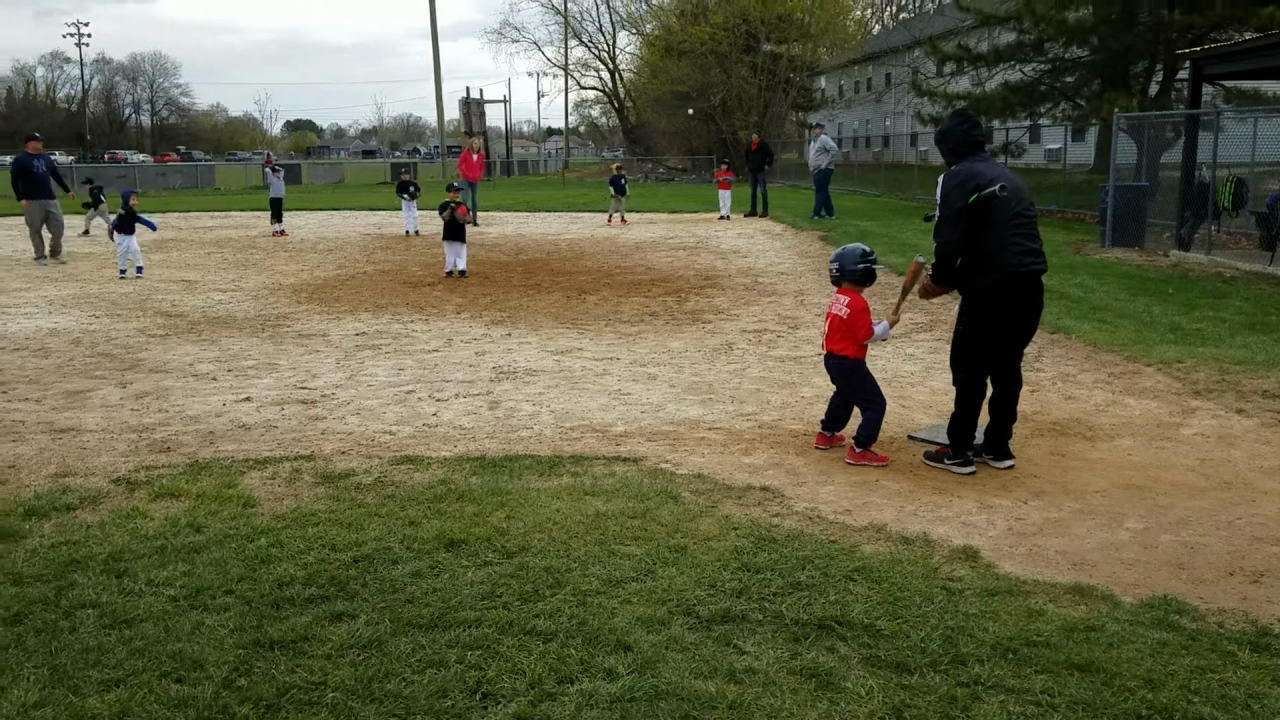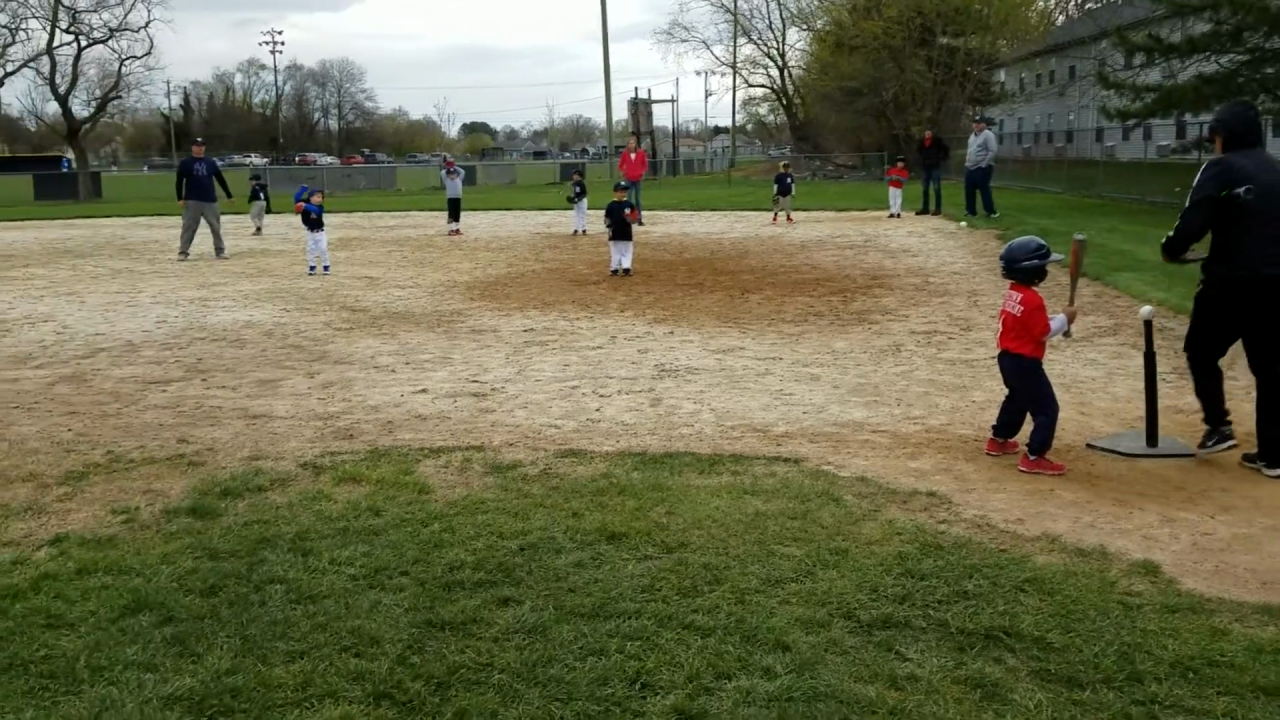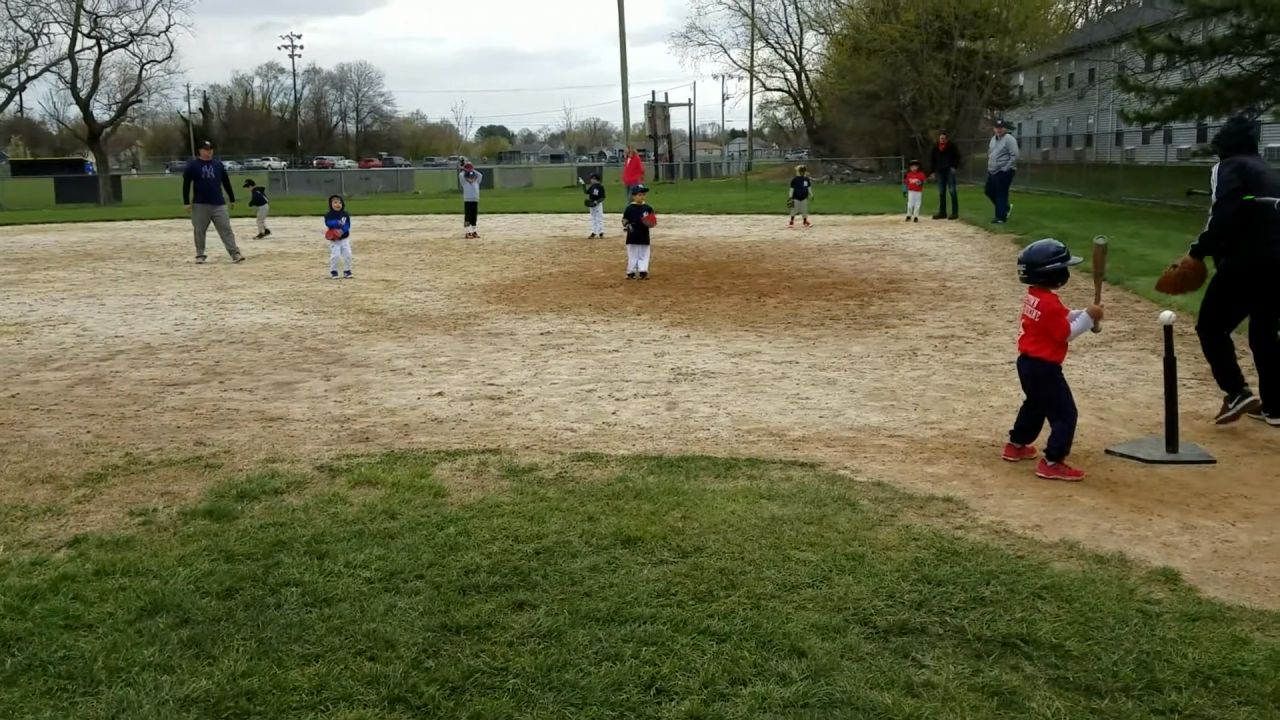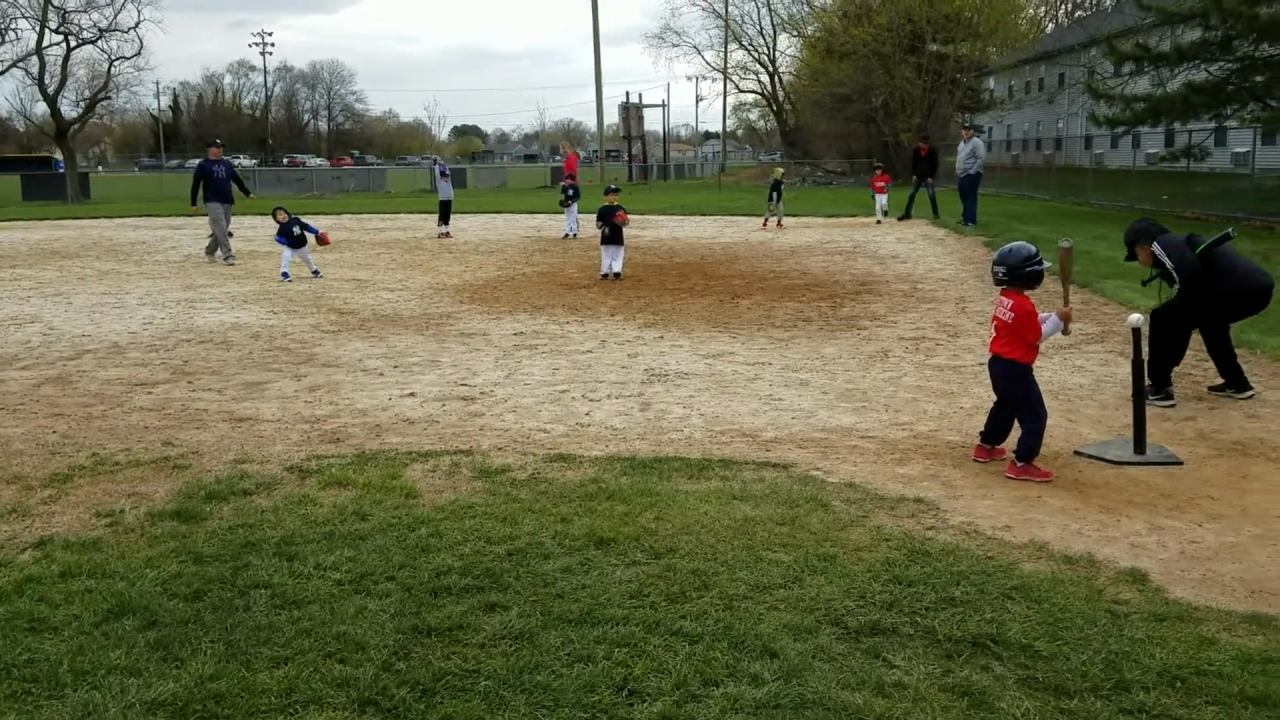
dt=1s
person 1, frame 1
left shoulder: (957, 177)
right shoulder: (1006, 176)
left elbow: (950, 239)
left wrist: (940, 278)
right wrist: (952, 278)
left hip: (992, 288)
right hip: (1029, 285)
left knee: (970, 368)
right knee: (1006, 367)
left ankle: (959, 452)
right ankle: (997, 447)
person 1, frame 2
left shoulder: (1222, 168)
left elbow: (1194, 221)
left wrist: (1173, 247)
left hip: (1231, 281)
left knee: (1201, 351)
left ankle: (1217, 427)
person 1, frame 3
left shoulder: (1228, 166)
left elbow: (1224, 214)
left wrist: (1198, 251)
left hip: (1247, 262)
left knee: (1211, 327)
left ankle: (1238, 392)
person 1, frame 4
left shoulder: (1161, 245)
left elbow: (1188, 276)
left wrist: (1176, 301)
left hip: (1235, 290)
right hip: (1258, 288)
left knee: (1161, 319)
right knee: (1208, 317)
left ankle: (1160, 389)
right ankle: (1237, 383)
person 2, frame 1
left shoulder: (838, 297)
right shoulder: (858, 303)
right elbow: (866, 337)
left wrist: (877, 324)
right wrist: (887, 326)
left hip: (832, 358)
right hip: (849, 362)
left knee: (844, 395)
right knee: (875, 404)
left ankle: (826, 433)
right ankle: (860, 450)
person 2, frame 2
left shoulder: (1012, 293)
right shoulder: (1032, 299)
right elbow: (1043, 333)
left wrist: (1057, 318)
right wrist: (1064, 319)
left hip: (1007, 357)
right hip: (1025, 363)
left knee: (1017, 399)
right knee: (1047, 408)
left ankle: (998, 439)
right ankle: (1034, 457)
person 2, frame 3
left shoulder: (1033, 295)
right shoulder: (1049, 302)
left elbow: (1062, 318)
right elbow: (1066, 334)
left wrist: (1085, 313)
right wrist: (1089, 317)
left hip: (1027, 362)
right hip: (1044, 367)
left knee: (1035, 404)
right knee: (1065, 413)
left ankle: (1016, 445)
right ankle: (1052, 463)
person 2, frame 4
left shoulder: (1003, 298)
right shoulder: (1023, 304)
right elbow: (1036, 336)
left wrist: (1052, 316)
right wrist: (1058, 319)
left hip: (998, 363)
right hip: (1015, 369)
left knee: (1005, 405)
right knee: (1035, 415)
left ankle: (986, 446)
right ankle: (1022, 464)
